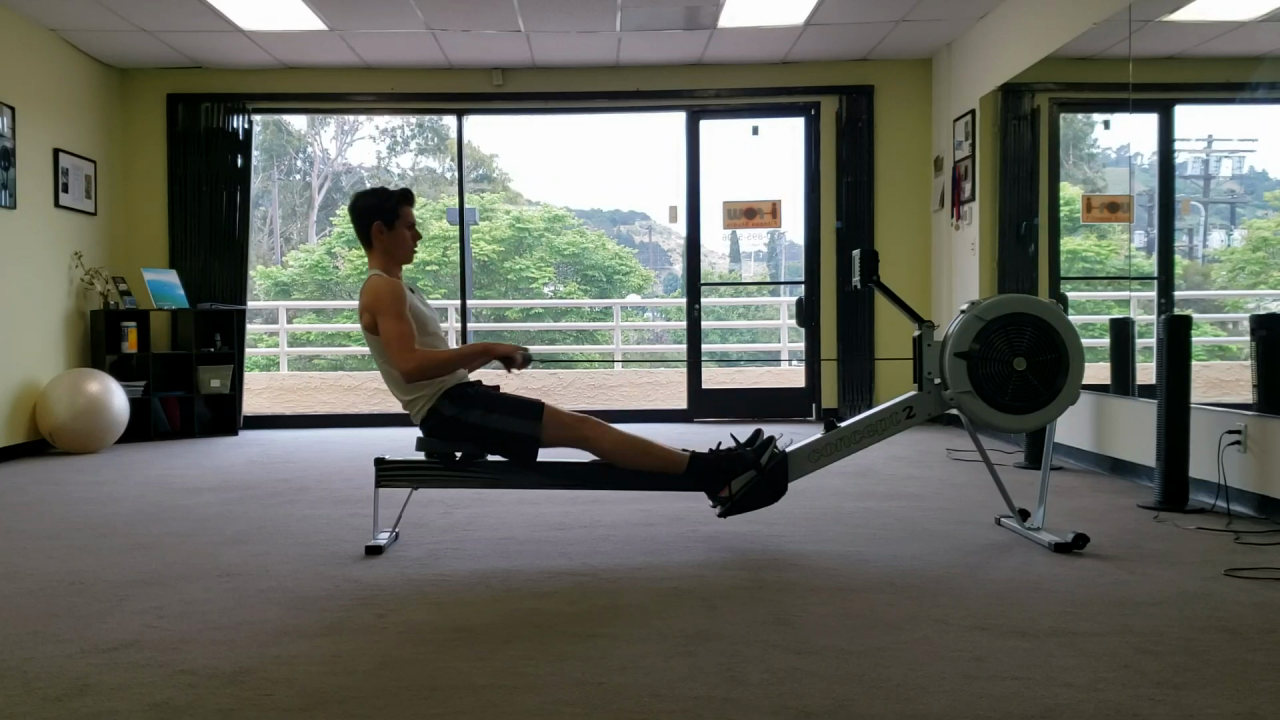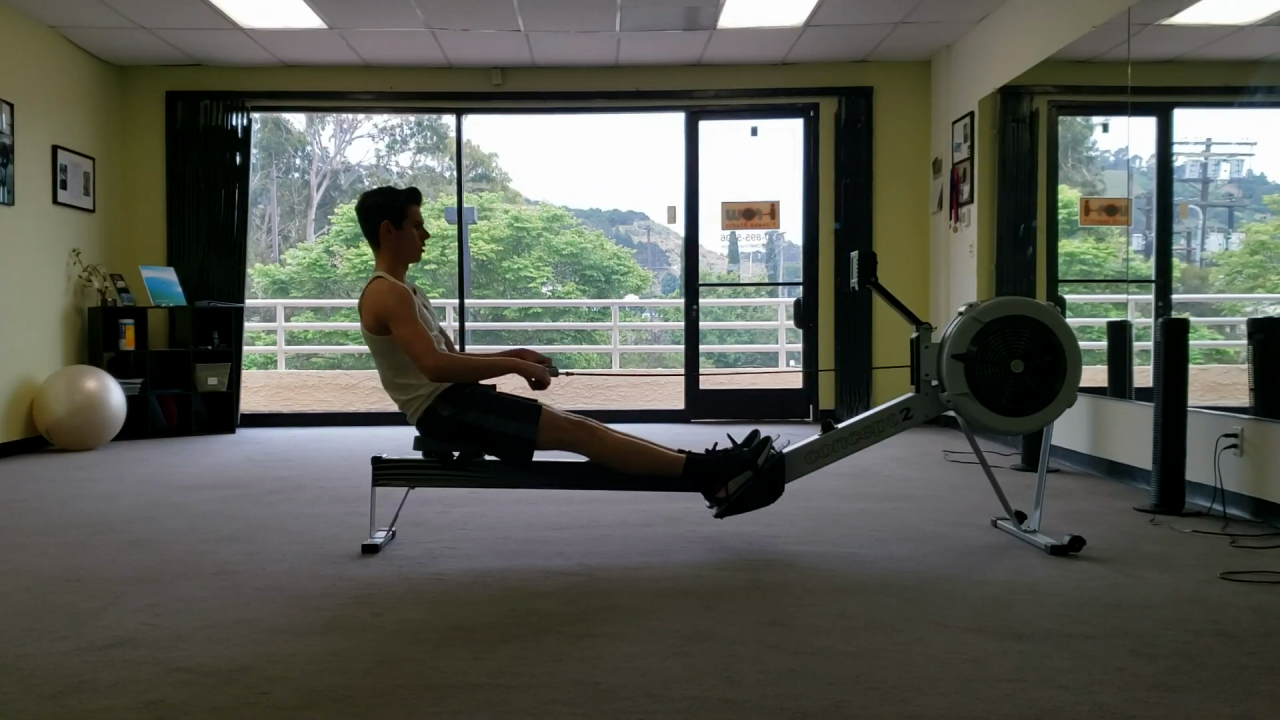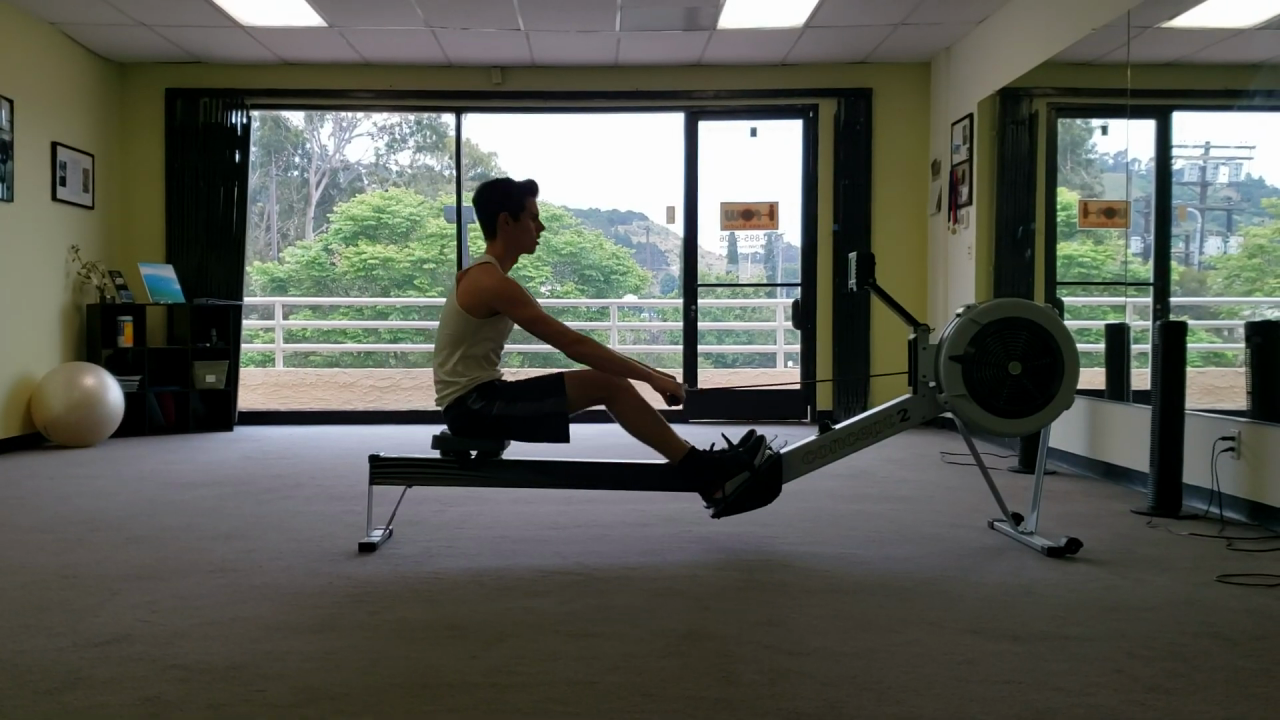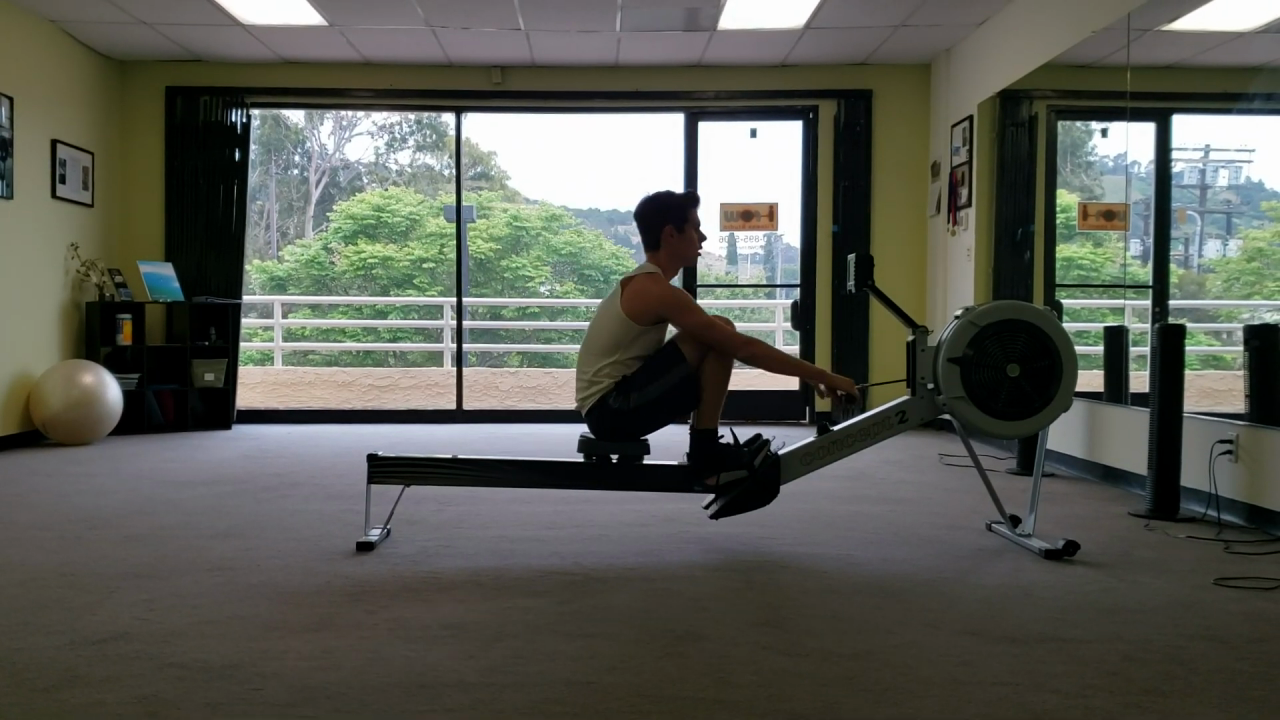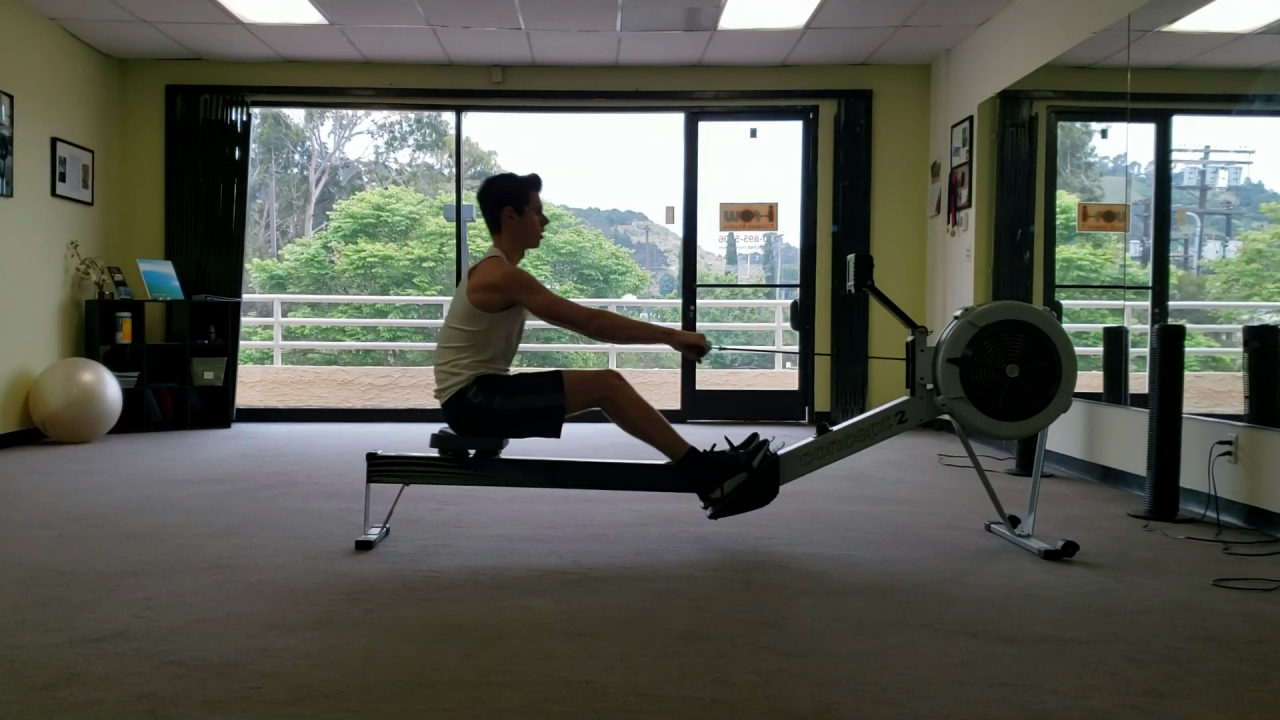
dt=0.7s
person 1, frame 1
left shoulder: (398, 288)
right shoulder: (382, 291)
right elbow: (412, 368)
left wrist: (477, 350)
right wrist: (491, 350)
left hip: (461, 399)
right hip: (448, 410)
left knee: (584, 424)
right knee: (581, 430)
left ankle: (707, 466)
right ankle: (709, 473)
person 1, frame 2
left shoulder: (404, 290)
right shoulder: (387, 293)
right elbow: (435, 367)
left wrist: (510, 358)
right wrist: (513, 364)
left hip: (457, 400)
right hip: (443, 410)
left knee: (580, 426)
right knee: (576, 433)
left ankle: (702, 466)
right ankle: (706, 473)
person 1, frame 3
left shoulder: (489, 276)
right shoulder: (489, 282)
left elbow: (569, 342)
right elbow: (573, 345)
left wrist: (645, 373)
right wrist: (653, 377)
left hip: (481, 402)
right hip: (472, 408)
left knee: (614, 378)
right knee: (611, 383)
left ankle: (700, 466)
right ankle: (705, 470)
person 1, frame 4
left shoulder: (643, 283)
right shoulder: (656, 291)
right elbow: (745, 348)
right wrist: (823, 376)
left hip: (612, 405)
right hip: (612, 411)
left knee: (720, 335)
right knee: (723, 333)
left ankle: (707, 454)
right ankle: (706, 451)
person 1, frame 5
left shoulder: (493, 271)
right shoulder: (500, 274)
left elbow: (578, 318)
right elbow: (587, 321)
left wrist: (658, 333)
right wrist: (673, 336)
left hip: (480, 395)
right hip: (471, 401)
left knee: (606, 385)
right knee: (608, 384)
left ankle: (701, 467)
right ankle: (705, 470)
